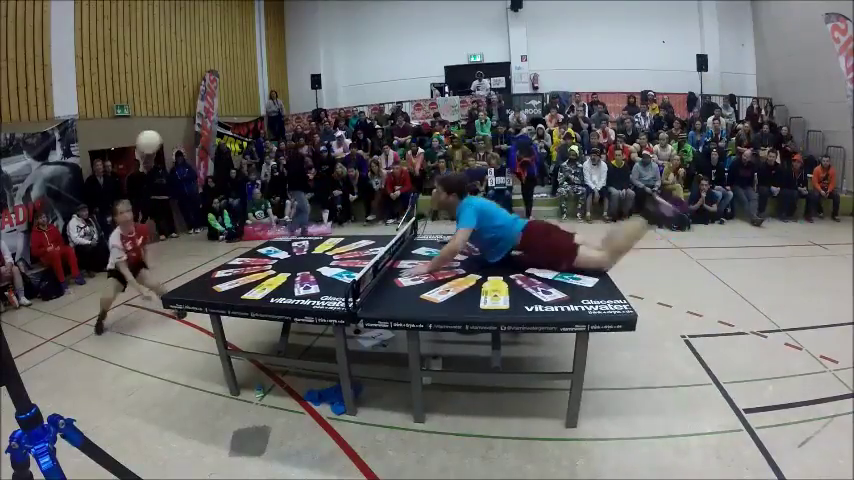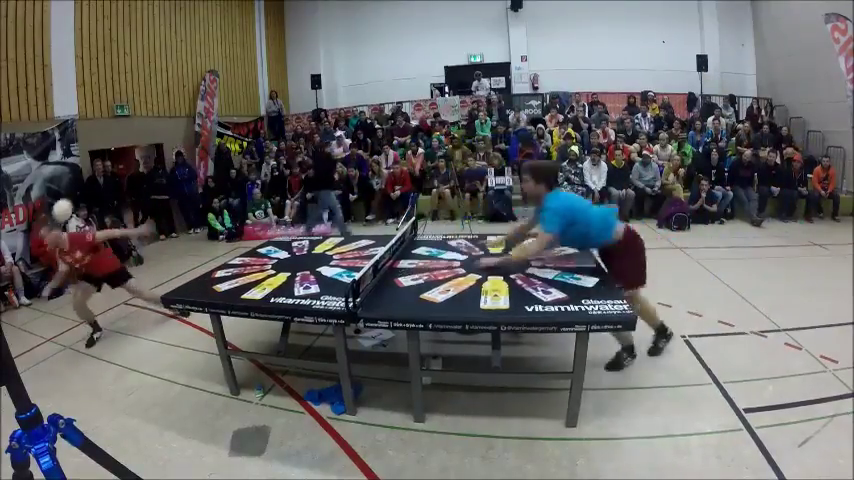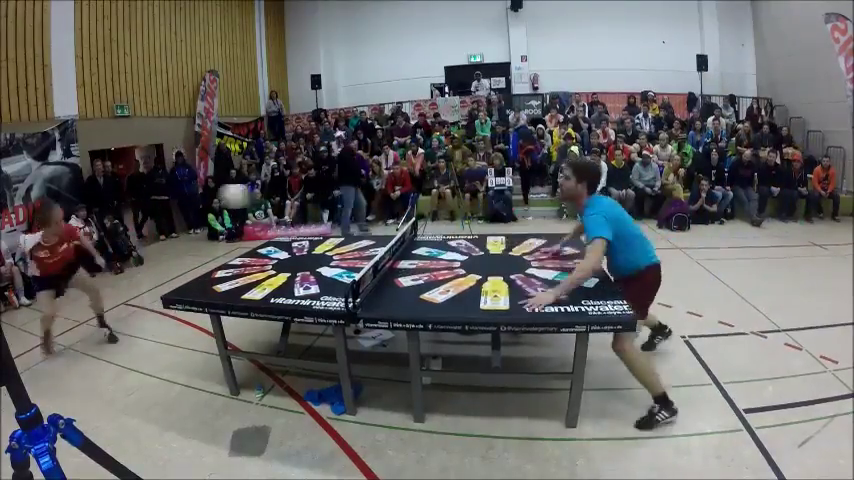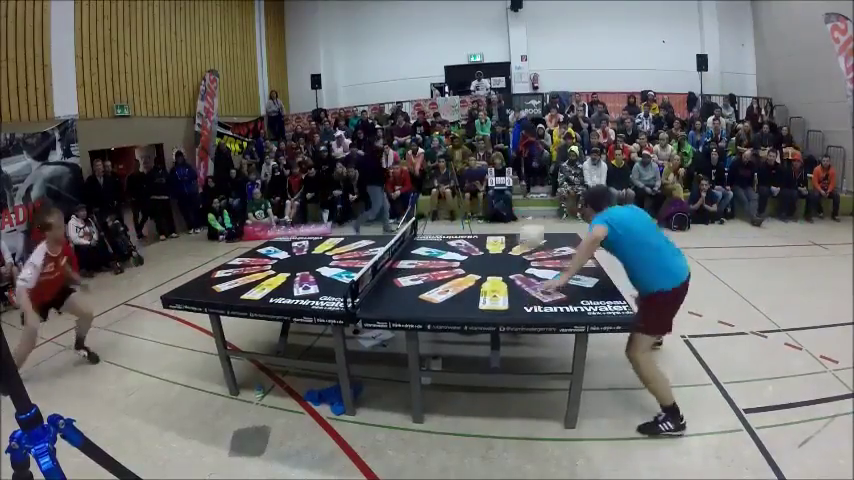
dt=0.3s
person 1, frame 1
left shoulder: (467, 209)
right shoulder: (470, 203)
left elbow: (456, 246)
left wrist: (428, 267)
left hip: (535, 240)
right hip: (534, 234)
left knee: (603, 261)
right knee: (600, 250)
left ankle: (648, 219)
right ankle: (642, 219)
person 1, frame 2
left shoulder: (557, 206)
right shoulder: (551, 200)
left elbow: (535, 249)
right elbow: (527, 226)
left wrist: (499, 260)
right wrist: (500, 242)
left hip: (622, 246)
right hip: (610, 246)
right knee: (628, 296)
left ankle: (627, 349)
right ankle: (662, 332)
person 1, frame 3
left shoulder: (597, 213)
right shoulder: (595, 203)
left elbow: (594, 262)
left wrist: (555, 293)
right wrist: (565, 242)
left hip: (643, 273)
right hip: (632, 268)
left knee: (621, 342)
left ankle: (664, 404)
right ankle: (658, 329)
person 1, frame 4
left shoulder: (602, 219)
right shoulder: (632, 210)
left elbow: (594, 238)
left wrist: (564, 277)
left hip: (665, 288)
right hip: (679, 273)
left knee: (637, 353)
right knee: (643, 304)
left ankle: (673, 417)
right ankle: (654, 336)
person 2, frame 1
left shoulder: (141, 229)
right shoulder: (115, 239)
right elbow: (122, 266)
left wrist: (147, 262)
right wrist: (139, 289)
left hip: (135, 264)
right hip: (117, 269)
left knee: (154, 285)
right knee: (107, 297)
right ankle: (101, 319)
person 2, frame 2
left shoulder: (78, 238)
right shoulder: (59, 252)
left elbow: (107, 234)
left wrist: (134, 231)
left hip: (111, 268)
right hip: (90, 273)
left knee: (140, 292)
right knee: (77, 303)
right ankle: (96, 329)
person 2, frame 3
left shoulder: (67, 230)
right shoulder: (30, 242)
left elbow: (82, 239)
left wrist: (96, 255)
left hip: (66, 265)
right hip: (44, 276)
left knee: (93, 290)
right knee: (48, 314)
left ankle: (102, 323)
right ankle: (47, 336)
person 2, frame 4
left shoulder: (62, 244)
right shoulder: (38, 259)
right elbow: (21, 289)
left wrist: (77, 280)
right wrist: (31, 316)
left hip: (57, 290)
right hip: (35, 299)
left knee: (87, 312)
right knee: (28, 344)
left ankle: (80, 346)
